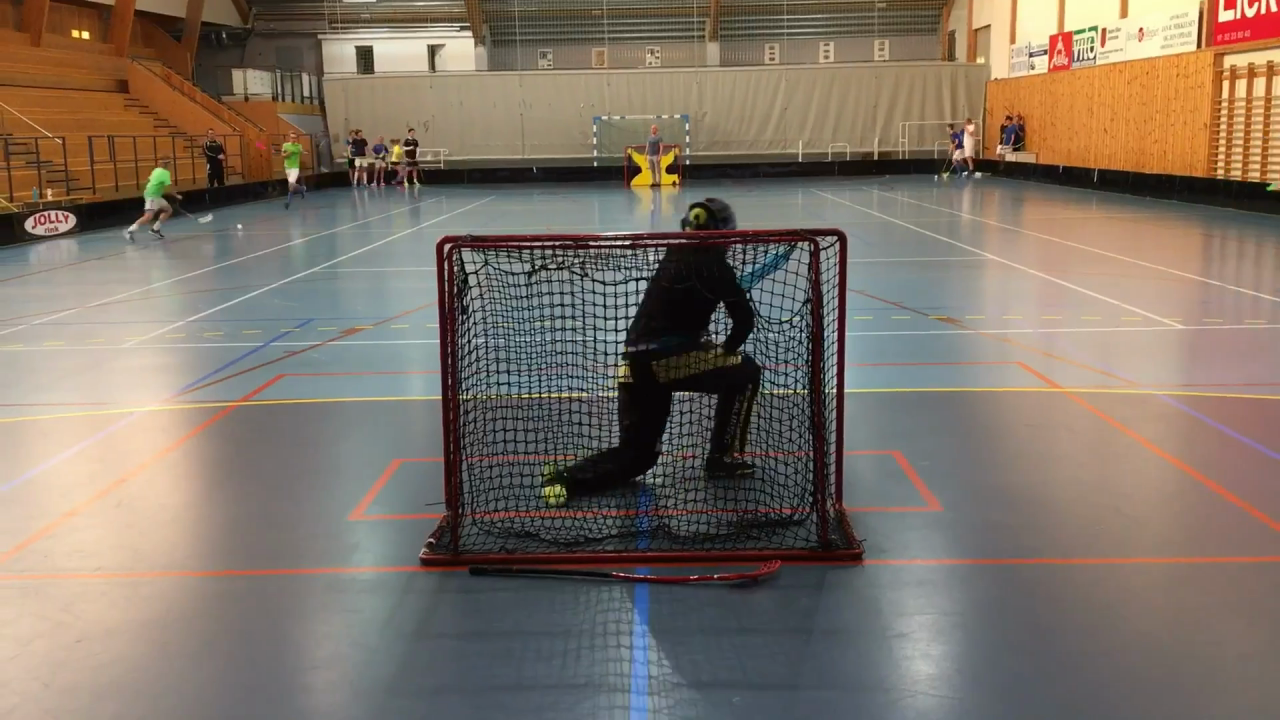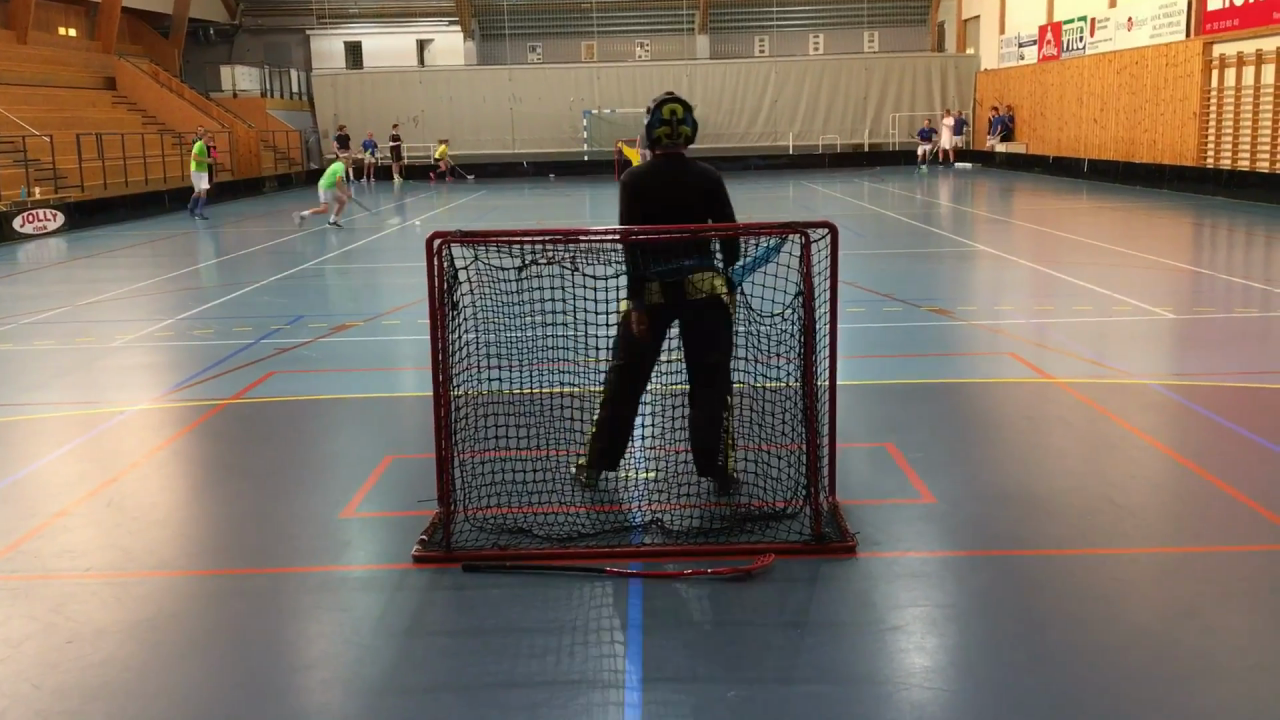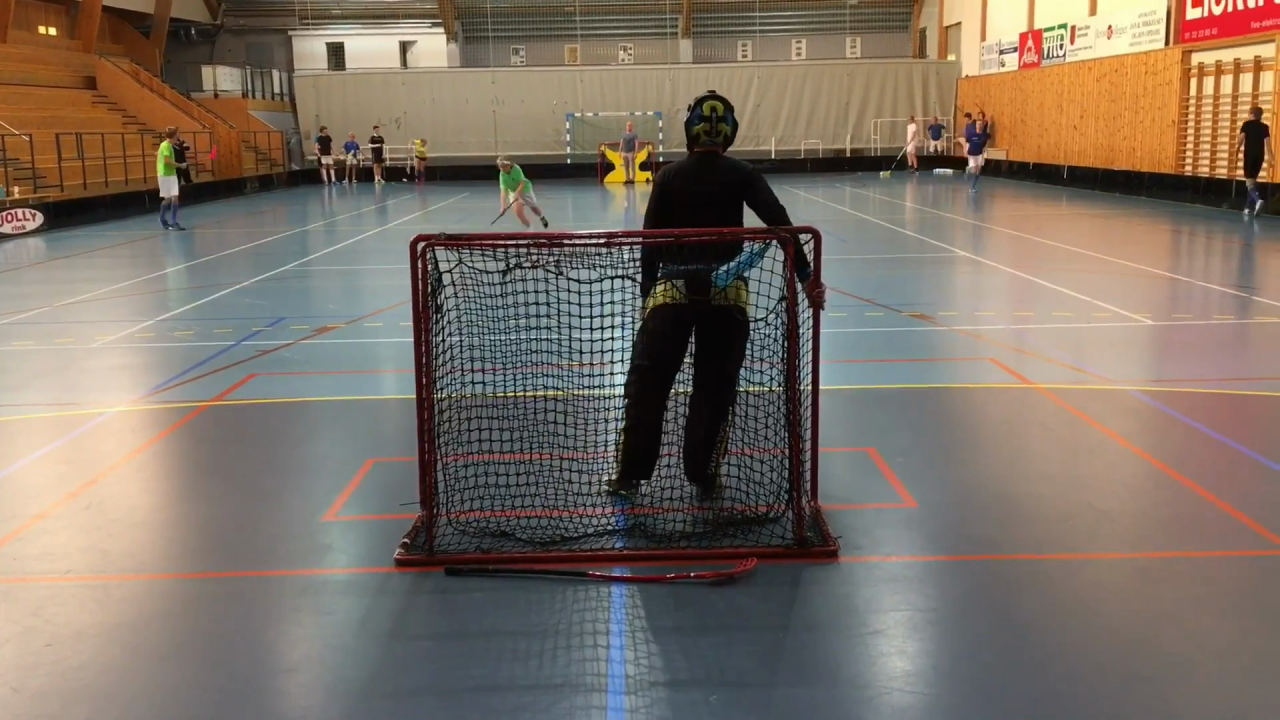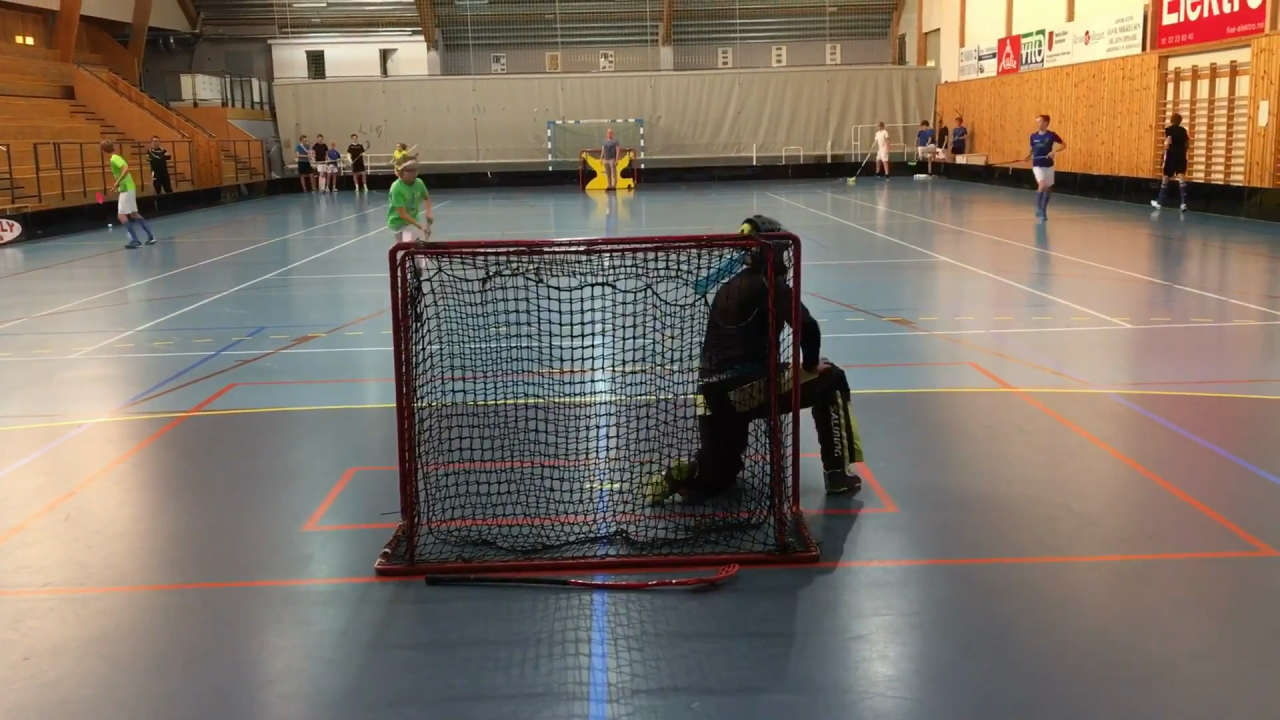
dt=0.7s
person 1, frame 1
left shoulder: (677, 253)
right shoulder: (717, 267)
right elbow: (744, 320)
right wrist: (724, 352)
left hip: (639, 361)
right hip: (674, 357)
left knee: (635, 454)
right knee: (745, 374)
left ankle: (565, 479)
right ankle: (723, 458)
person 1, frame 2
left shoulder: (635, 179)
right shoulder: (707, 177)
left elbow: (632, 242)
right elbow: (730, 238)
left wrist: (638, 305)
right wrist: (728, 287)
left hip: (651, 289)
right hip: (704, 288)
left knee: (625, 380)
right knee: (712, 383)
left ankle: (598, 465)
right ankle: (717, 469)
person 1, frame 3
left shoulder: (669, 176)
right shoulder: (742, 175)
left elbow: (651, 240)
right elbow: (779, 224)
left wrist: (648, 291)
right wrist: (806, 276)
left hip: (672, 290)
right hip: (725, 292)
left knee: (646, 384)
right knee: (715, 388)
left ankle: (631, 474)
right ankle: (703, 475)
person 1, frame 4
left shoulder: (725, 288)
right shoulder: (767, 283)
right elbow: (807, 327)
right wrist: (810, 364)
left hip: (713, 394)
right hip: (752, 385)
left knee: (716, 472)
right knee: (830, 381)
left ankle: (686, 475)
right ankle: (837, 473)
